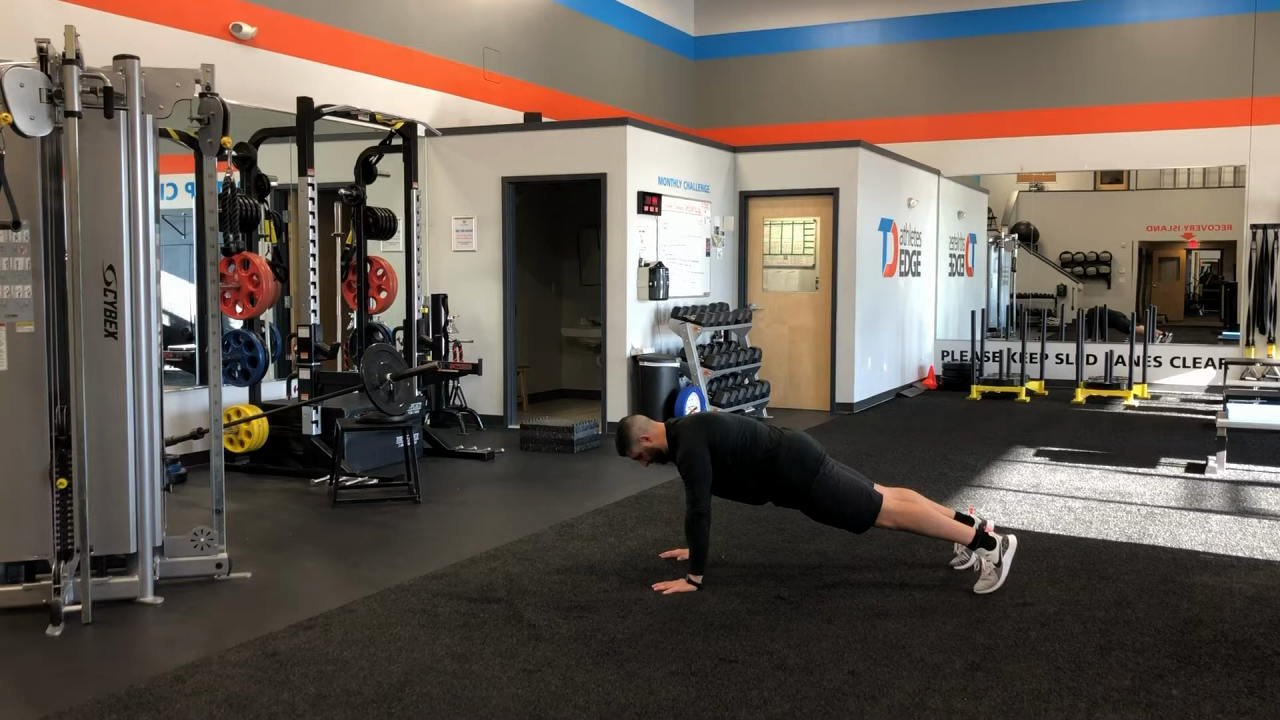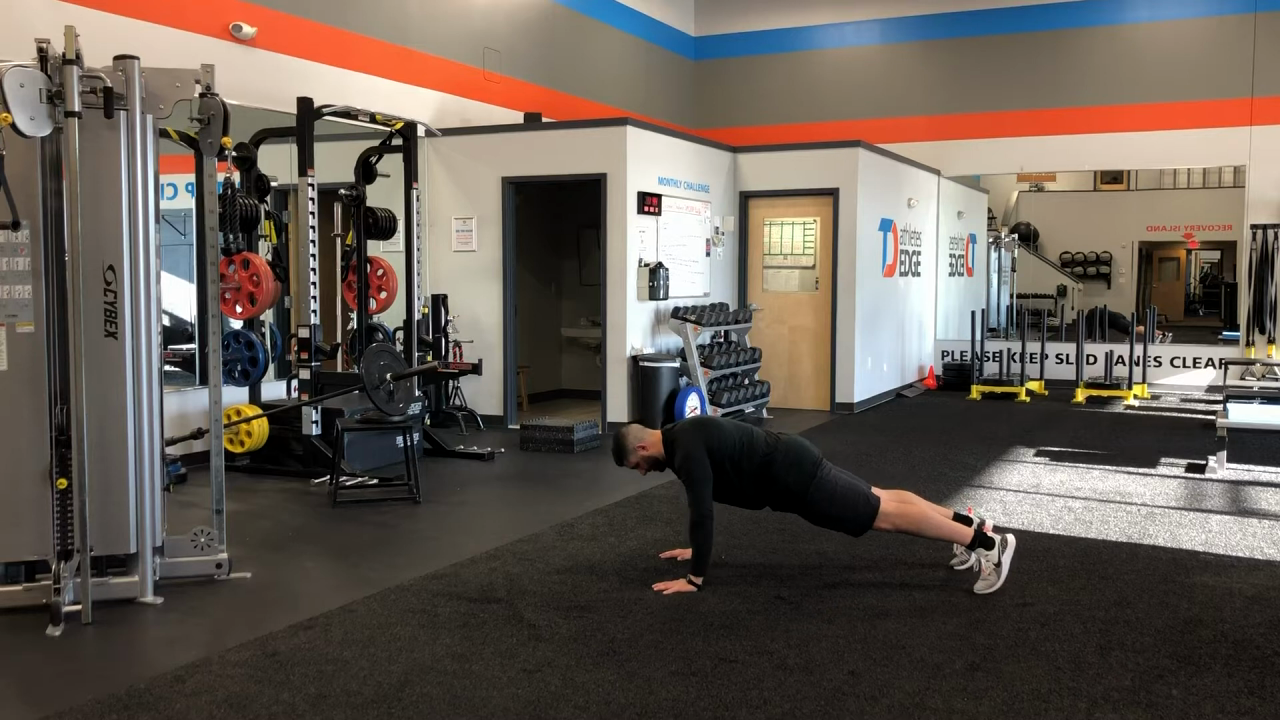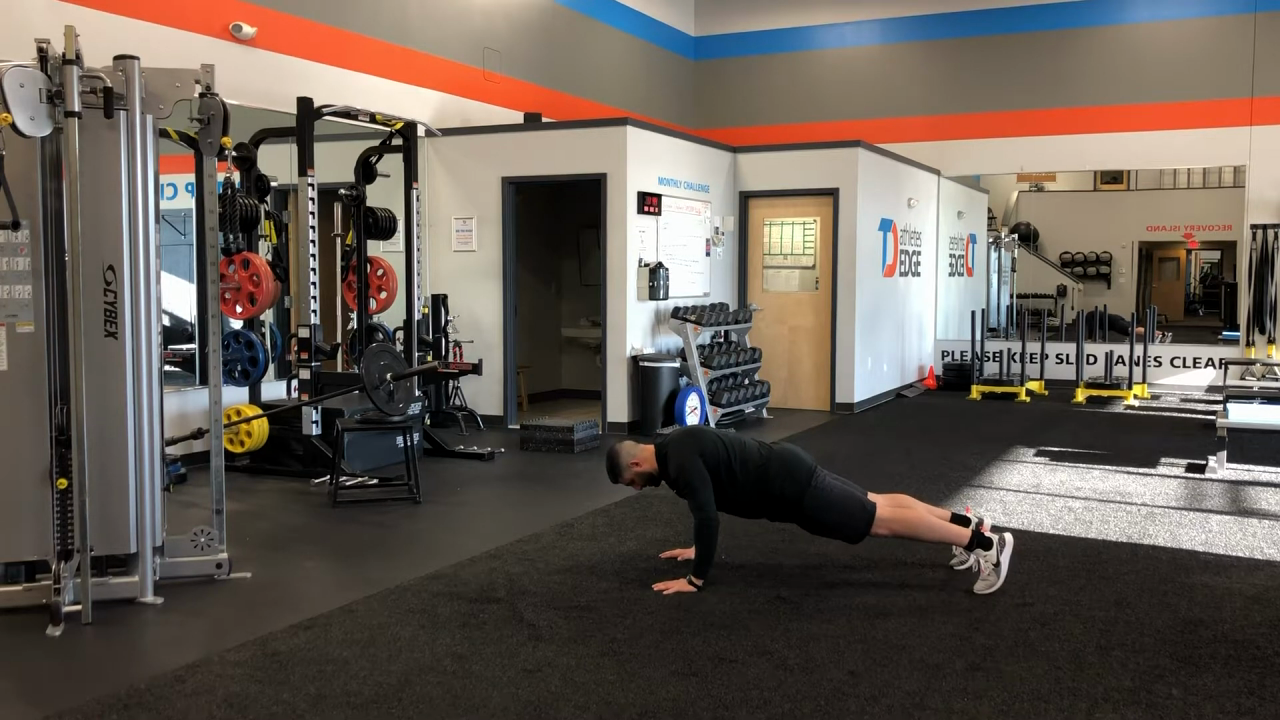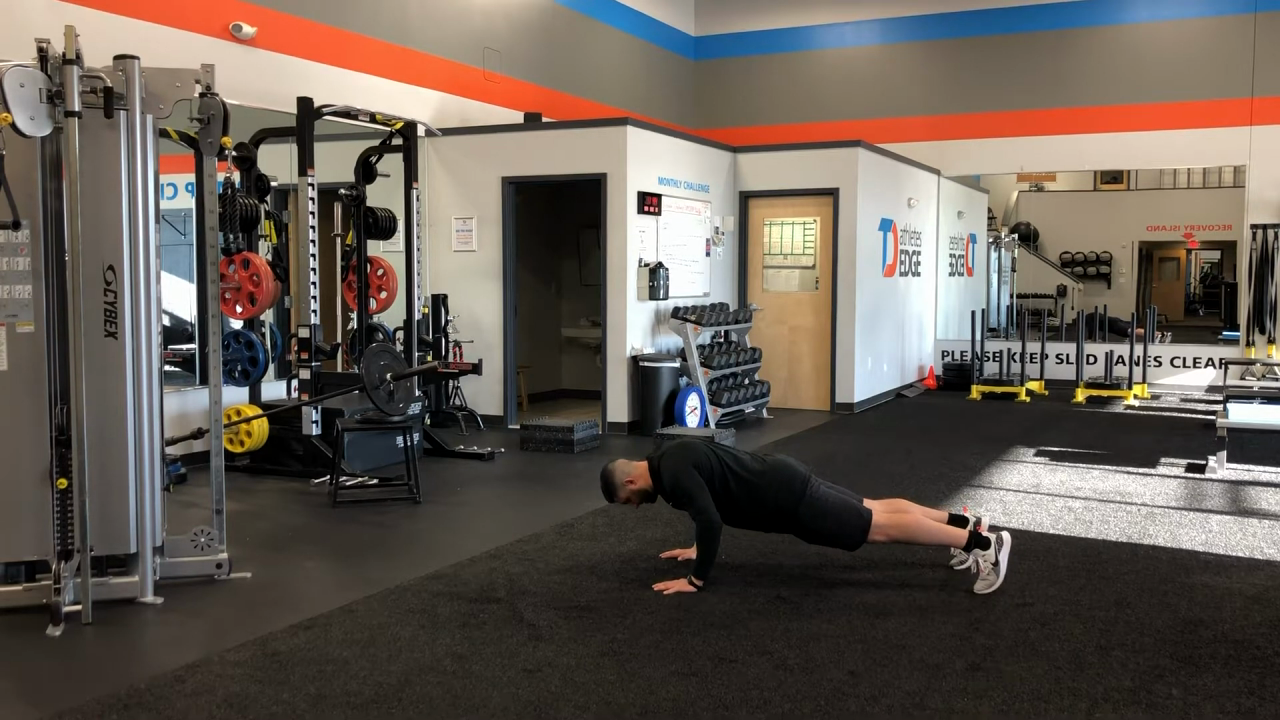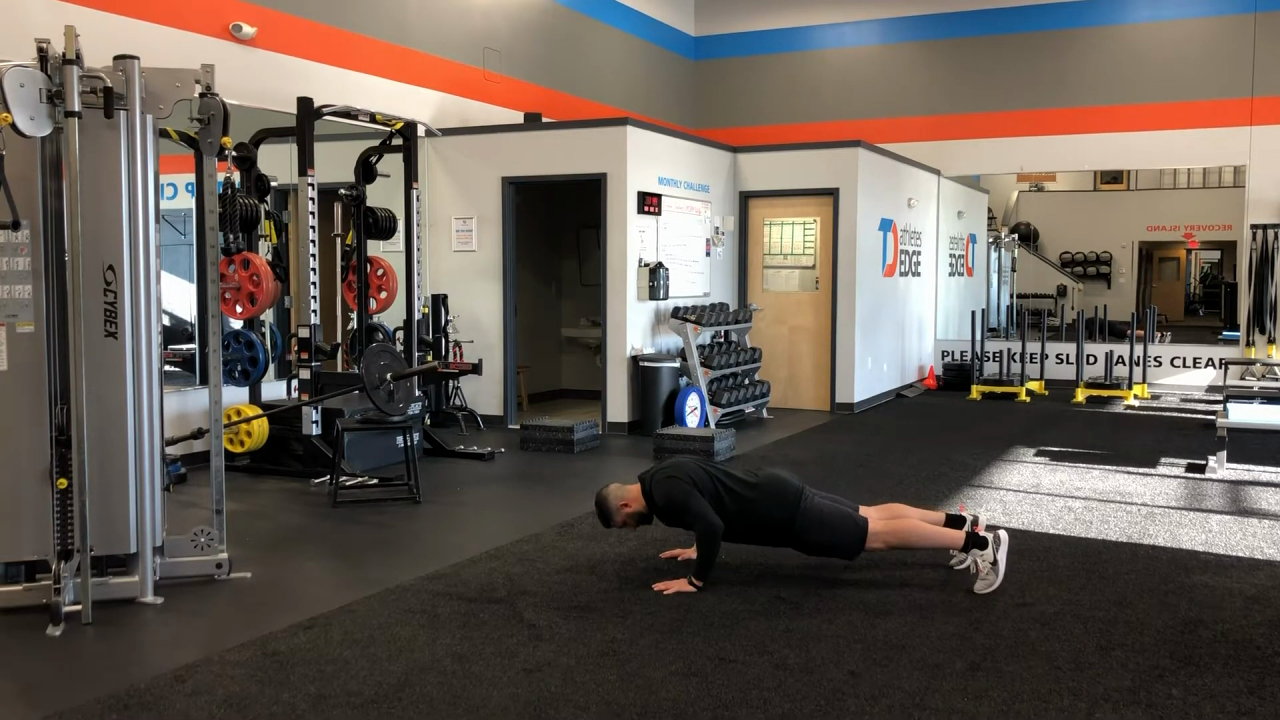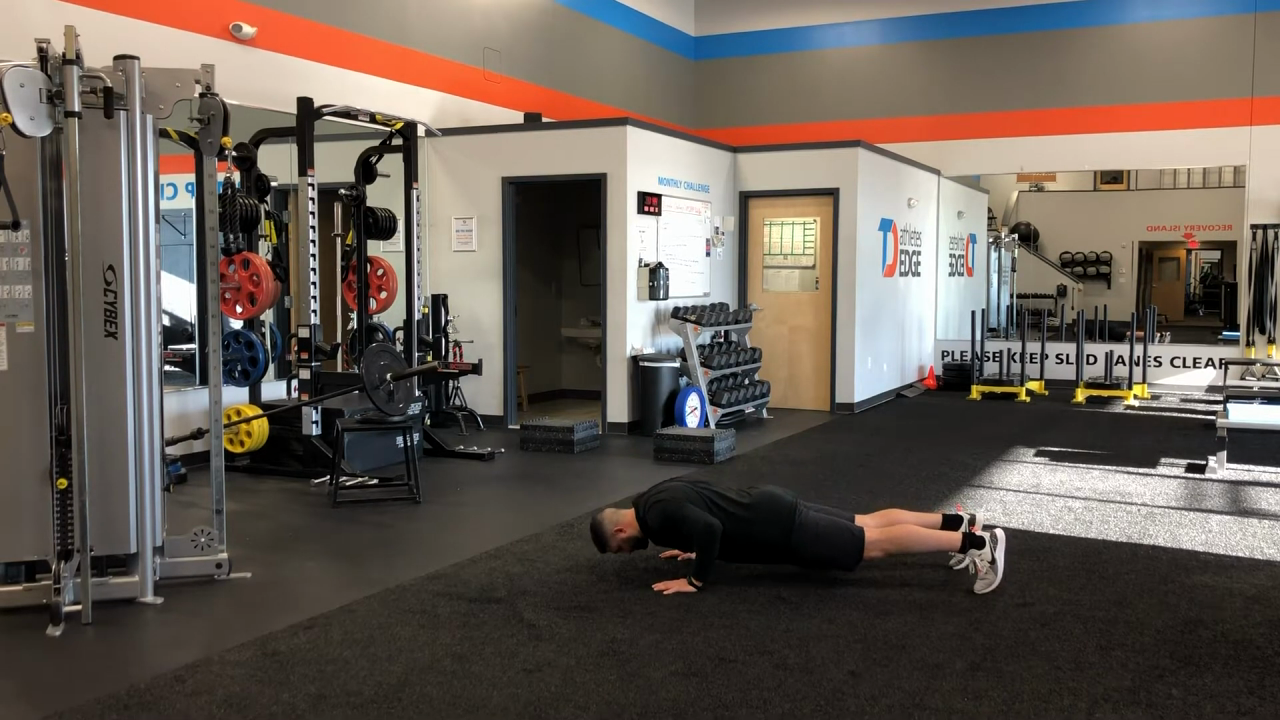
dt=0.7s
person 1, frame 1
left shoulder: (688, 445)
right shoulder: (688, 431)
left elbow: (698, 508)
right elbow: (701, 504)
left wrist: (694, 576)
right wrist: (694, 547)
left hip: (796, 473)
right hip: (795, 459)
left knee: (886, 511)
right knee: (882, 497)
left ankle: (988, 543)
right ankle: (969, 523)
person 1, frame 2
left shoulder: (685, 450)
right shoulder: (684, 436)
left elbow: (702, 511)
right elbow: (704, 507)
left wrist: (695, 577)
right wrist: (696, 548)
left hip: (794, 476)
right hip: (792, 465)
left knee: (884, 514)
right knee: (880, 499)
left ankle: (988, 543)
right ankle: (967, 522)
person 1, frame 3
left shoulder: (680, 461)
right shoulder: (677, 447)
left elbow: (707, 516)
right elbow: (708, 508)
left wrist: (696, 579)
right wrist: (697, 547)
left hip: (790, 487)
right hip: (787, 471)
left knee: (881, 521)
right knee: (878, 503)
left ankle: (984, 543)
right ankle: (964, 522)
person 1, frame 4
left shoulder: (674, 474)
right shoulder: (673, 458)
left elbow: (710, 520)
left wrist: (696, 579)
right wrist: (698, 548)
left hip: (787, 498)
right hip: (784, 482)
left knee: (880, 527)
right knee: (874, 509)
left ankle: (983, 543)
right ankle: (963, 522)
person 1, frame 5
left shoulder: (666, 491)
right shoulder: (665, 477)
left elbow: (712, 526)
left wrist: (697, 579)
right wrist: (698, 548)
left hip: (783, 513)
right hip: (776, 492)
left knee: (878, 535)
right knee: (871, 516)
left ankle: (979, 543)
right ankle: (960, 522)
person 1, frame 6
left shoulder: (658, 514)
right shoulder: (659, 499)
left elbow: (711, 529)
left wrist: (696, 581)
right wrist: (693, 548)
left hip: (779, 528)
right hip: (771, 508)
left knee: (875, 544)
right knee: (867, 523)
left ankle: (978, 543)
right ankle: (958, 523)
